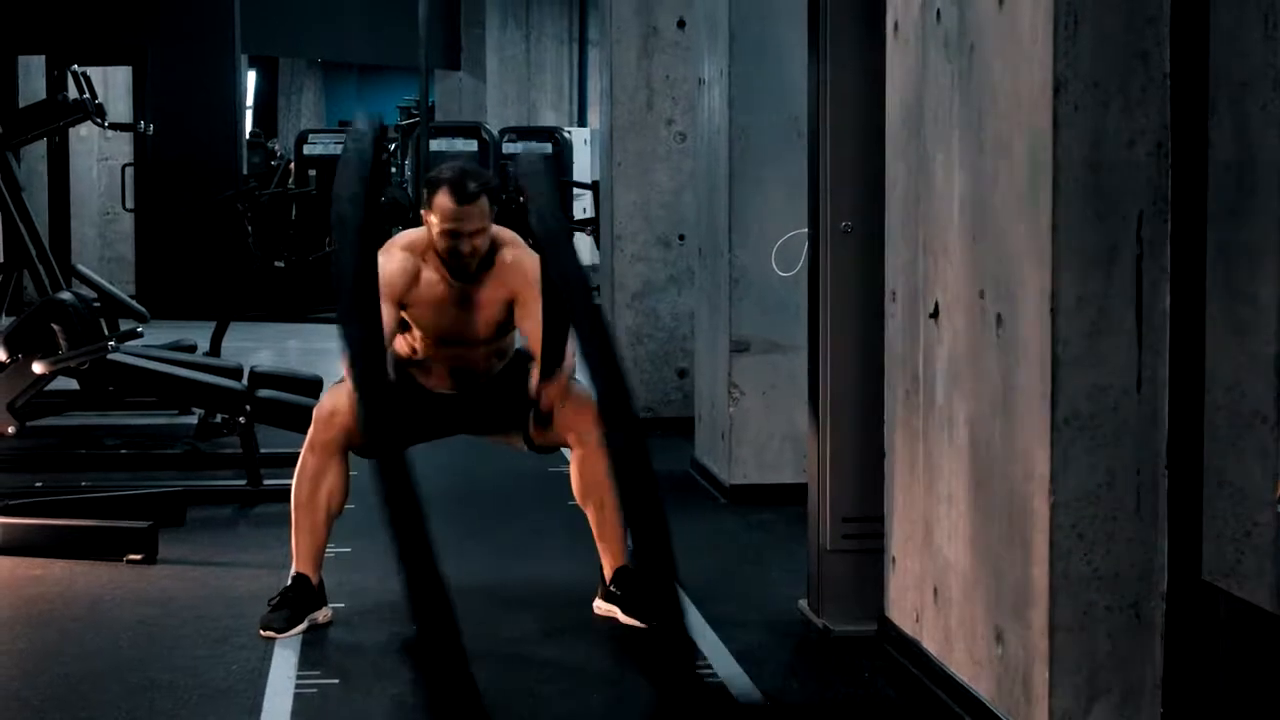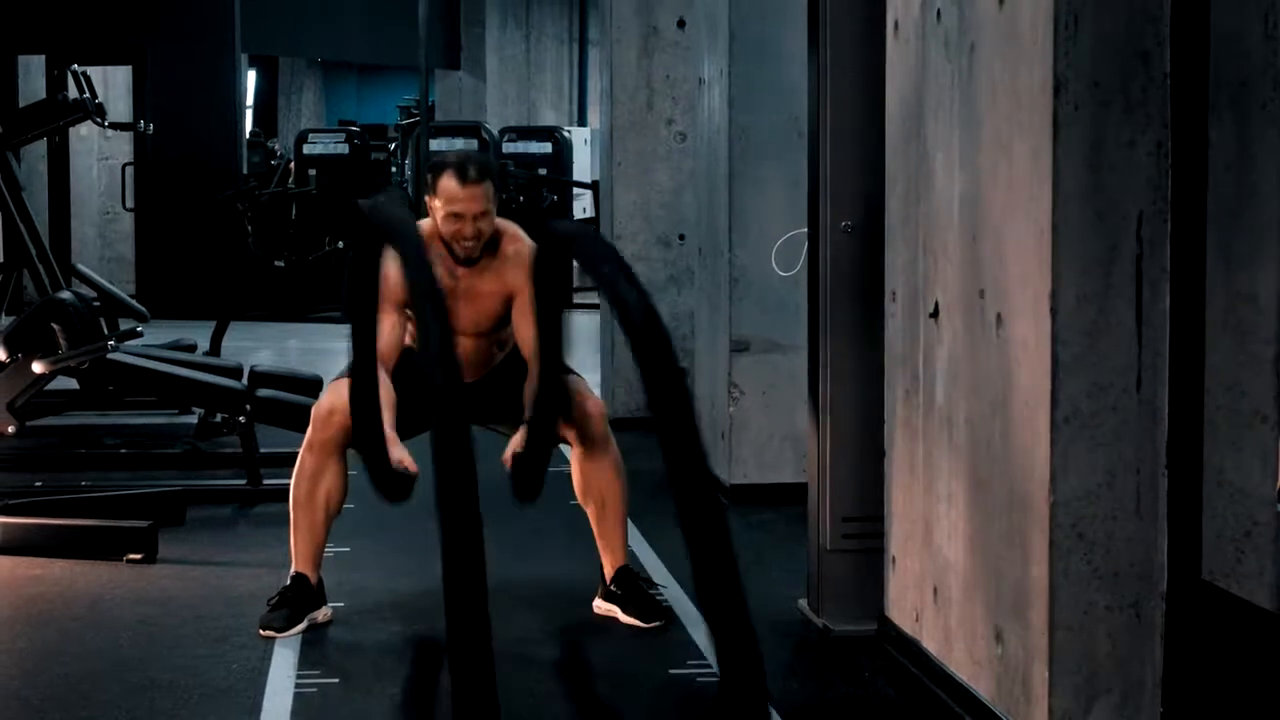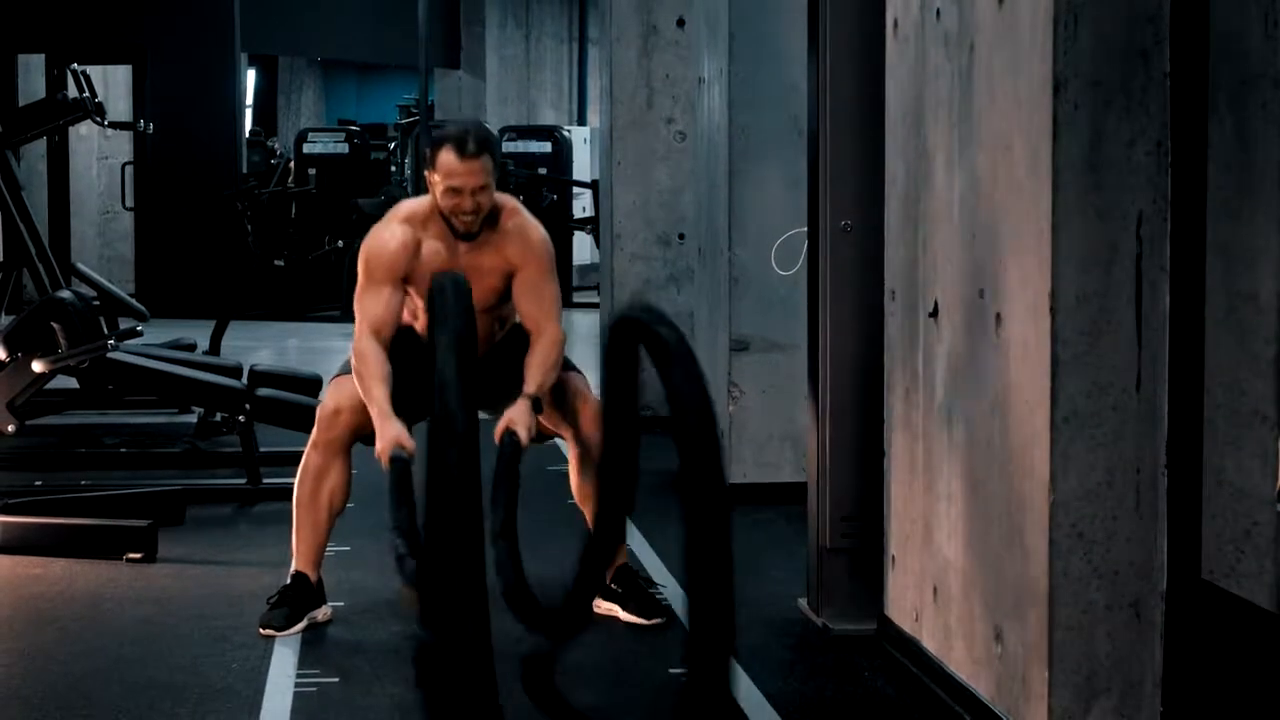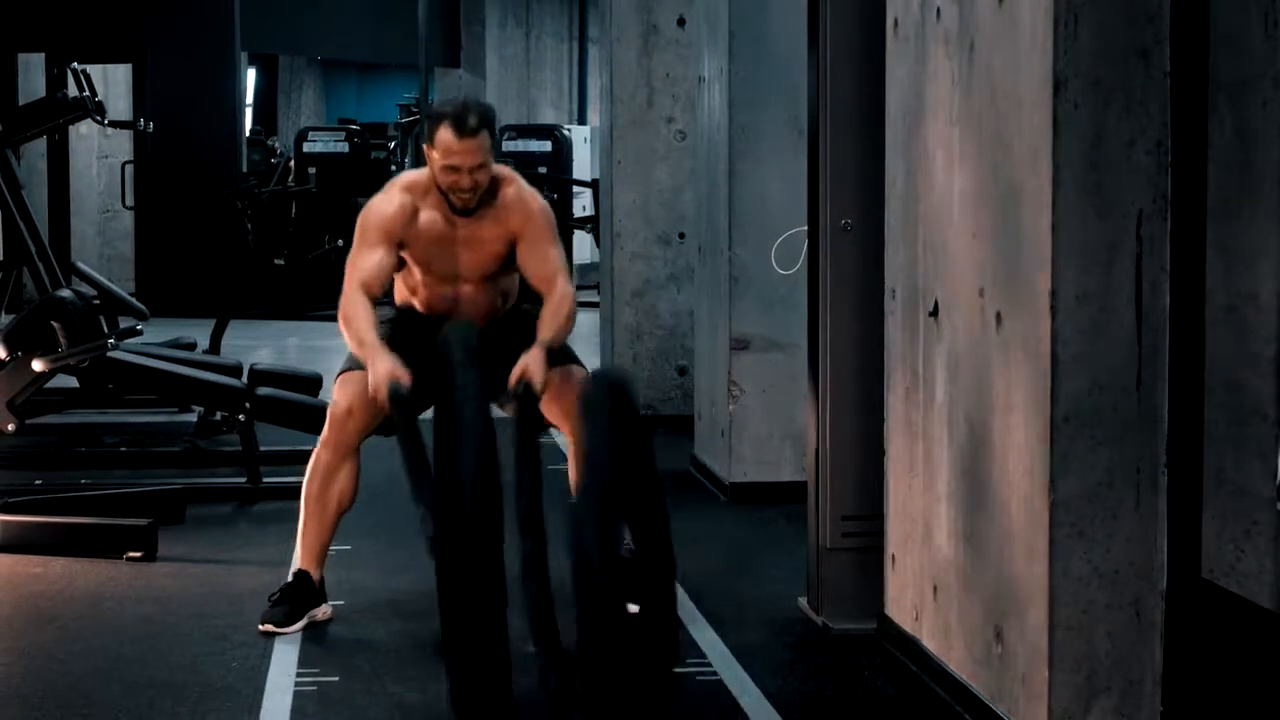
dt=0.2s
person 1, frame 1
left shoulder: (519, 263)
right shoulder: (398, 262)
left wrist: (551, 374)
left hip: (501, 384)
right hip: (413, 385)
left knee: (589, 420)
right knee: (329, 421)
left ankle: (618, 582)
right ankle: (305, 588)
person 1, frame 2
left shoulder: (521, 257)
right shoulder: (399, 260)
left elbow: (543, 356)
right elbow: (375, 362)
left wrist: (532, 429)
right wrist: (387, 440)
left hip: (500, 371)
right hip: (416, 370)
left knee: (592, 418)
right knee: (328, 420)
left ankle: (618, 581)
right ankle: (304, 586)
person 1, frame 3
left shoulder: (523, 234)
right shoulder: (396, 236)
left elbow: (547, 328)
right elbow: (370, 337)
left wrist: (529, 401)
right wrist: (385, 419)
left hip: (501, 351)
right hip: (416, 351)
left knee: (588, 414)
right knee: (334, 418)
left ankle: (618, 577)
right ankle: (304, 585)
person 1, frame 4
left shoulder: (521, 203)
right shoulder: (395, 205)
left elbow: (559, 289)
right elbow: (356, 294)
left wrist: (541, 349)
right wrist: (376, 356)
left hip: (502, 330)
right hip: (416, 329)
left knee: (577, 402)
right knee: (346, 416)
right ankle: (306, 582)
